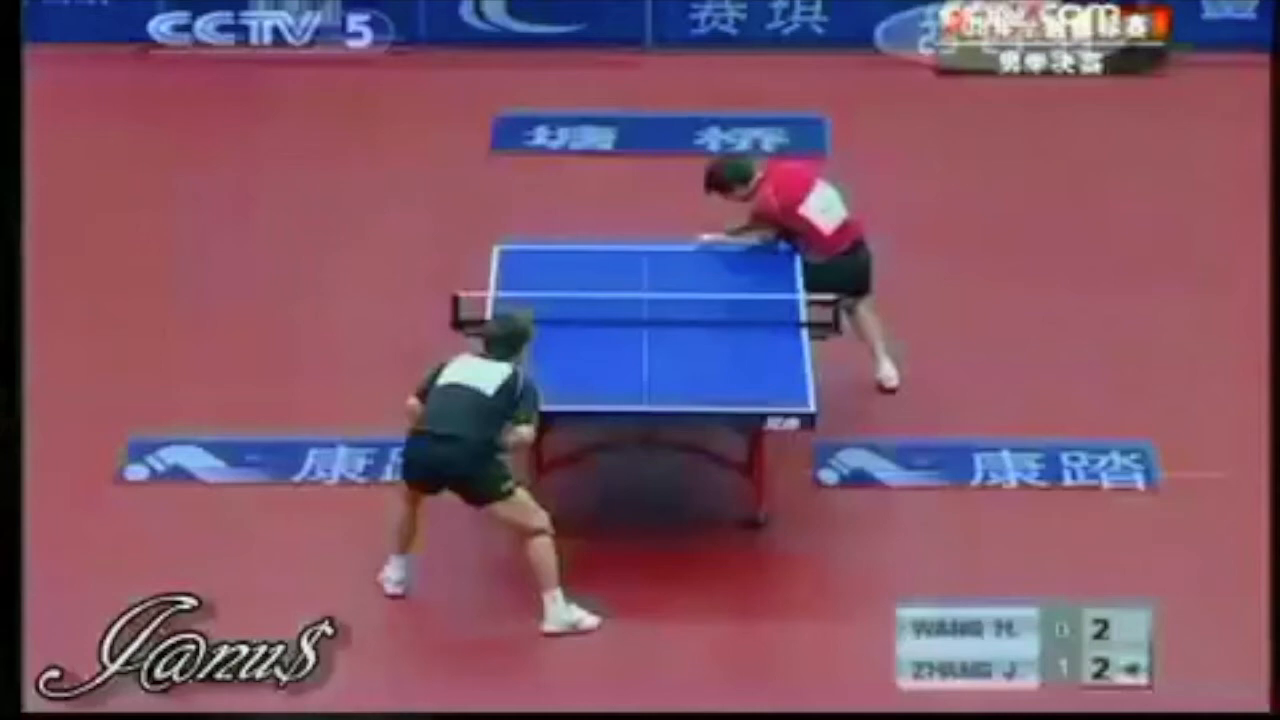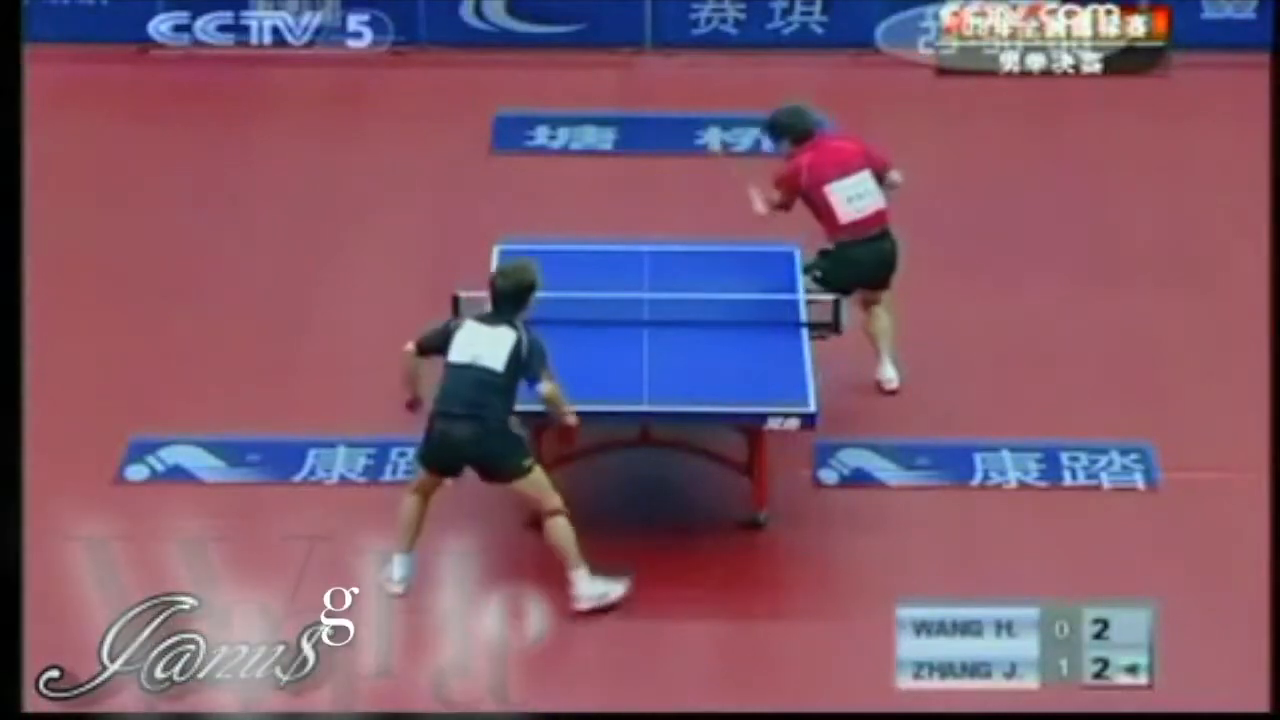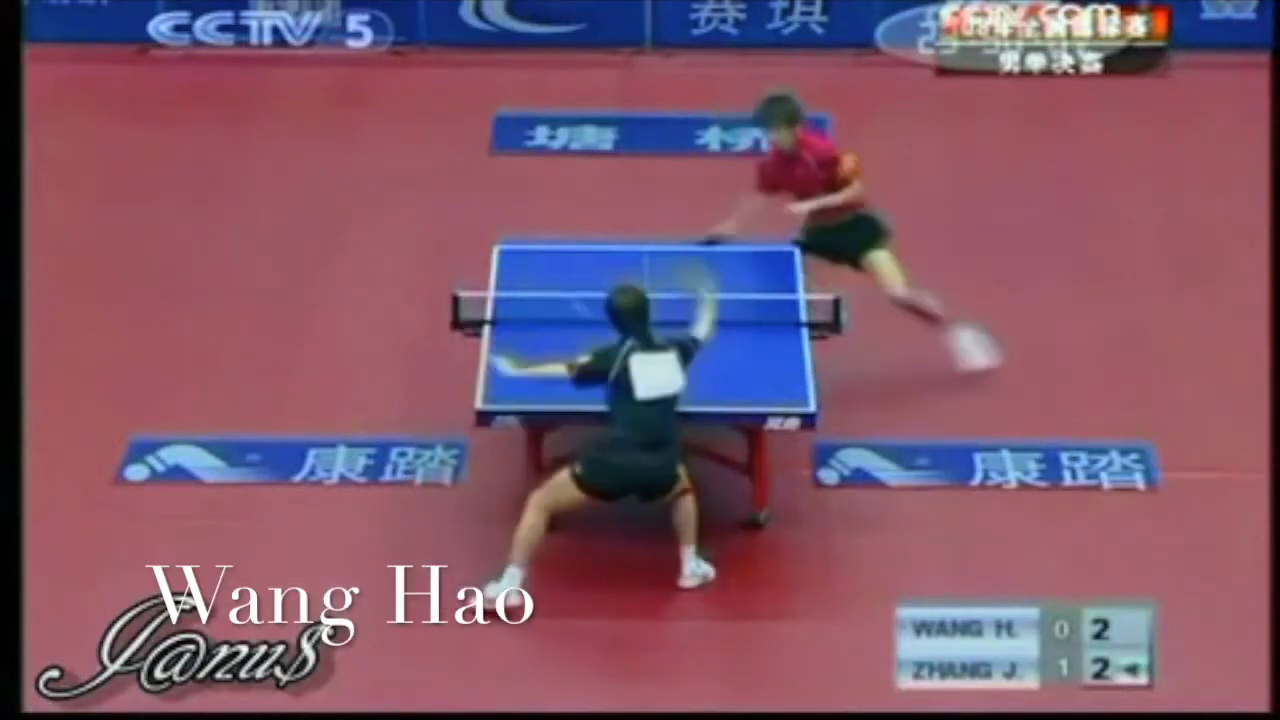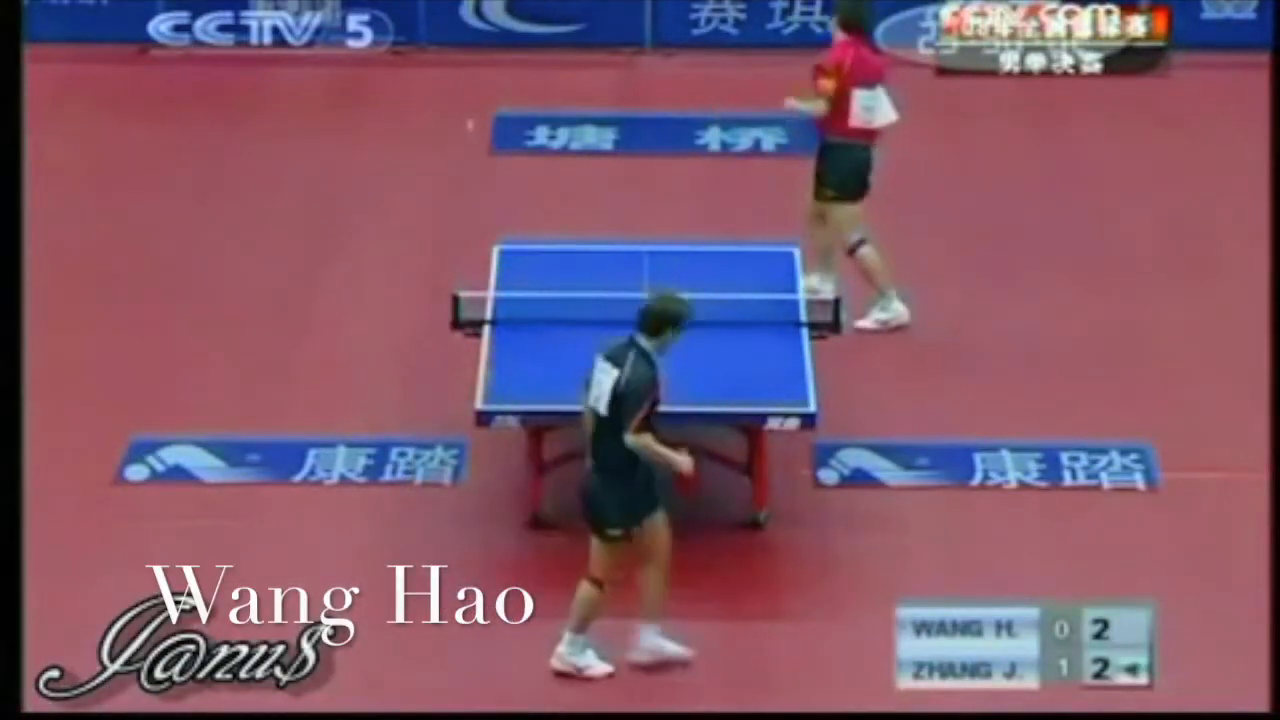
dt=1s
person 1, frame 1
left shoulder: (454, 363)
right shoulder: (519, 380)
left elbow: (413, 405)
right elbow: (524, 435)
left hip: (421, 448)
right hip: (470, 457)
left knee: (409, 496)
right knee: (537, 523)
left ankle: (395, 574)
right ankle: (557, 612)
person 1, frame 2
left shoulder: (460, 327)
right shoulder: (524, 339)
left elbow: (411, 351)
right elbow: (546, 389)
left wrist: (413, 395)
right wrist: (565, 416)
left hip: (443, 429)
right hip: (490, 434)
left knee: (419, 490)
right knee: (551, 507)
left ankle: (400, 571)
right ankle: (585, 587)
person 1, frame 3
left shoulder: (616, 355)
right shoulder: (676, 350)
left elbow: (568, 371)
right elbow: (703, 332)
left wrist: (517, 370)
right wrist: (708, 303)
left hip: (614, 461)
right hip: (660, 465)
left knee: (539, 503)
right knee: (682, 489)
left ankle: (508, 585)
right ankle: (691, 566)
person 1, frame 4
left shoulder: (611, 355)
right shoulder: (642, 377)
left elbow: (590, 411)
right elbow: (634, 438)
left wrist: (593, 452)
right wrist: (675, 460)
left hip: (606, 474)
right hip: (618, 484)
left knee: (657, 555)
right knee: (601, 572)
left ankle: (650, 640)
right ankle: (570, 651)
person 2, frame 1
left shoulder: (765, 203)
right shoulder: (788, 167)
left elbow: (760, 237)
left wrist: (718, 238)
left hip: (828, 266)
right hip: (857, 249)
right knee: (858, 306)
right ankle: (885, 367)
person 2, frame 2
left shoulder: (795, 170)
right shoulder: (852, 146)
left elbow: (766, 209)
right elbow: (894, 180)
left wrist: (754, 195)
left hip: (848, 254)
right hip: (884, 245)
right knee: (872, 304)
right ankle: (887, 369)
person 2, frame 3
left shoulder: (822, 151)
right shoulder: (773, 163)
left elbow: (855, 189)
right elbow: (764, 196)
left wrist: (812, 204)
right wrist: (731, 225)
left hip: (855, 225)
right hip: (818, 231)
left knee: (898, 295)
left ankle: (960, 334)
person 2, frame 4
left shoulder: (833, 59)
right shoulder: (873, 59)
left elbow: (822, 108)
right elbow: (880, 111)
left wrist: (795, 105)
left hip: (840, 153)
right hip: (859, 150)
left knee: (849, 237)
right knee: (818, 213)
left ankle: (891, 306)
right ankle: (822, 279)
